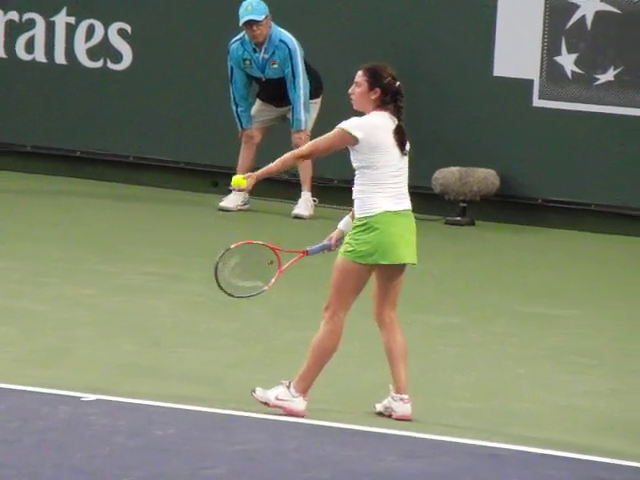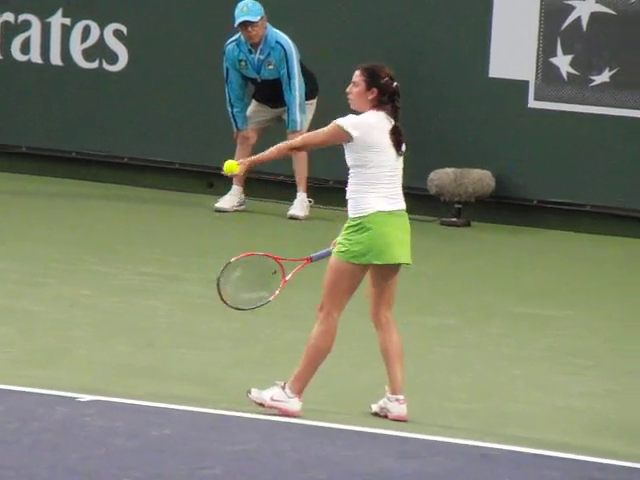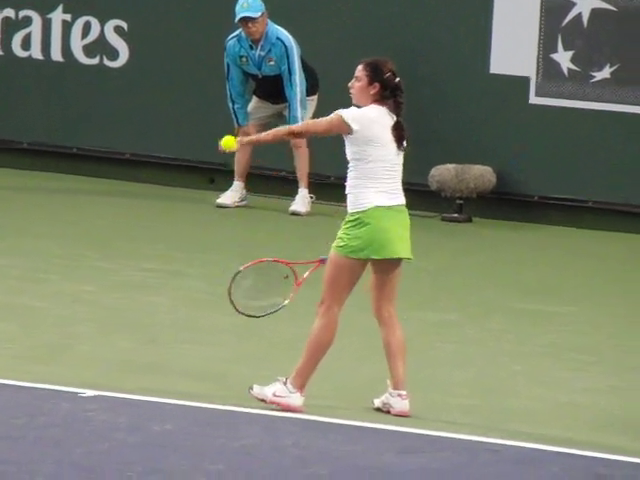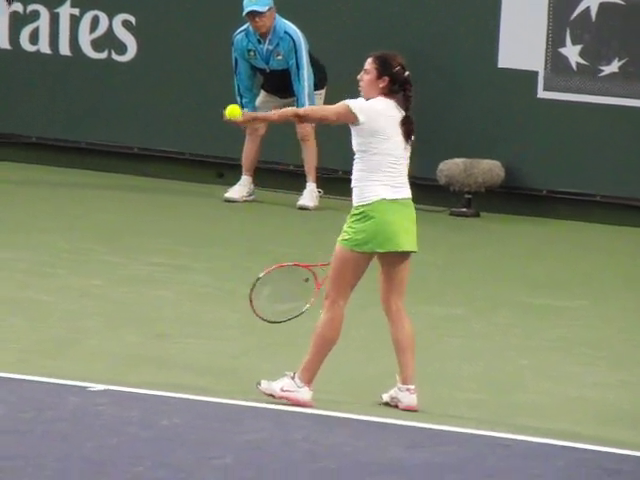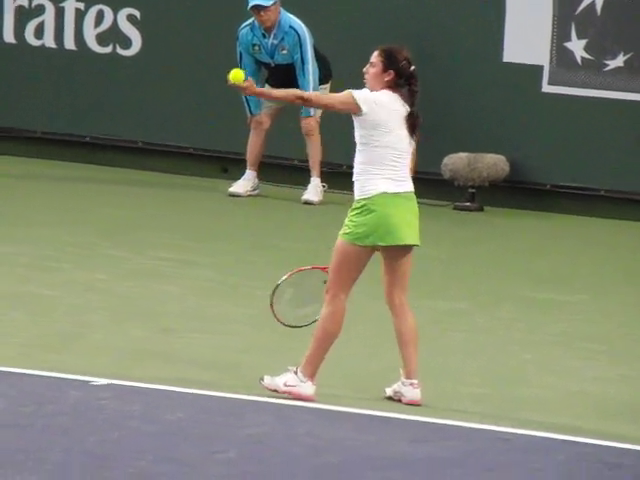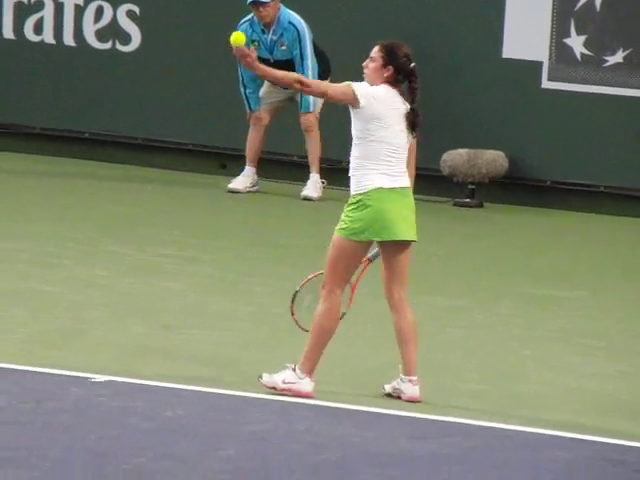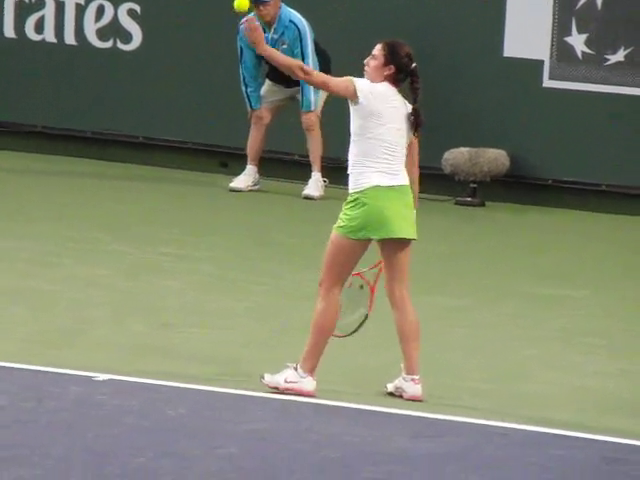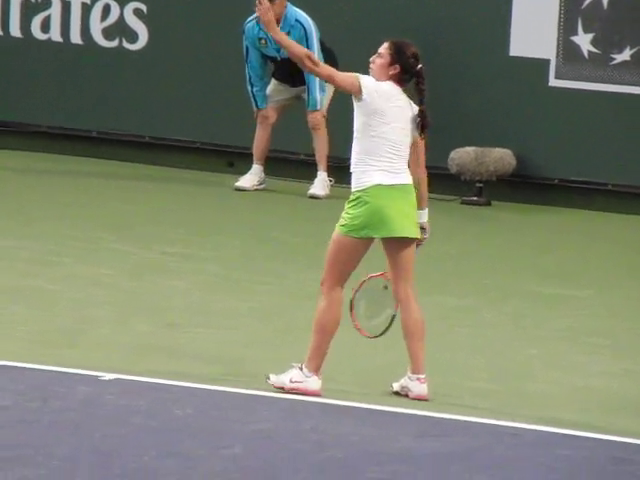
dt=0.1s
person 1, frame 1
left shoulder: (361, 125)
right shoulder: (394, 128)
left elbow: (303, 153)
left wrist: (257, 174)
right wrist: (345, 225)
left hip: (375, 226)
right hip: (401, 224)
left knee: (334, 312)
right knee: (386, 315)
left ankle: (296, 393)
right ankle: (400, 398)
person 1, frame 2
left shoulder: (356, 124)
right shoulder: (391, 129)
left elbow: (296, 145)
left wrist: (249, 162)
right wrist: (348, 230)
left hip: (369, 226)
right hip: (396, 224)
left knee: (328, 312)
right knee: (383, 315)
left ankle: (292, 393)
right ankle: (396, 399)
person 1, frame 3
left shoulder: (357, 117)
right shoulder: (393, 123)
left elbow: (297, 131)
left wrist: (249, 140)
left hip: (368, 220)
right hip: (396, 219)
left knee: (328, 307)
right knee: (385, 311)
left ankle: (293, 389)
right ankle: (398, 395)
person 1, frame 4
left shoulder: (365, 109)
right shoulder: (403, 119)
left elbow: (302, 115)
left wrist: (252, 117)
left hip: (373, 213)
right hip: (403, 212)
left knee: (334, 301)
right knee: (395, 305)
left ankle: (301, 383)
right ankle: (407, 389)
person 1, frame 5
left shoulder: (368, 100)
right shoulder: (407, 113)
left elbow: (308, 99)
left wrist: (256, 90)
left hip: (374, 206)
right hip: (404, 206)
left knee: (335, 294)
right knee: (398, 299)
left ankle: (304, 378)
right ankle: (410, 384)
person 1, frame 6
left shoulder: (366, 94)
right shoulder: (407, 110)
left elbow: (307, 85)
right elbow: (409, 169)
left wrist: (256, 66)
left hip: (371, 201)
right hip: (402, 201)
left knee: (331, 290)
right knee: (397, 295)
left ankle: (302, 375)
right ankle: (409, 380)
person 1, frame 7
left shoulder: (366, 92)
right shoulder: (408, 110)
left elbow: (307, 74)
right elbow: (412, 169)
left wrist: (261, 45)
right wrist: (411, 215)
left hip: (369, 200)
right hip: (400, 200)
left knee: (329, 288)
right knee: (399, 294)
left ankle: (304, 374)
right ankle: (411, 379)
person 1, frame 8
left shoulder: (370, 89)
right shoulder: (414, 110)
left elbow: (314, 64)
right elbow: (418, 169)
right wrist: (422, 215)
left hip: (371, 198)
right hip: (403, 198)
left knee: (331, 286)
right knee: (404, 292)
left ankle: (309, 374)
right ankle: (417, 379)
person 2, frame 1
left shoulder: (287, 44)
right shoulder: (237, 48)
left elbow: (298, 87)
right elbow: (239, 88)
left wrist: (299, 127)
right wrist: (245, 124)
left hip: (303, 95)
right hip: (268, 97)
left knee: (300, 141)
right knee: (249, 138)
left ankle: (306, 198)
right ankle: (240, 194)
person 2, frame 2
left shoulder: (282, 45)
right shoulder: (232, 49)
left elbow: (293, 88)
right elbow: (234, 89)
left wrist: (295, 127)
right wrist: (240, 124)
left hip: (298, 96)
right hip: (263, 98)
right knee: (244, 138)
left ankle: (301, 199)
right ankle: (236, 194)
person 2, frame 3
left shoulder: (283, 42)
right shoulder: (233, 45)
left elbow: (295, 84)
right elbow: (235, 85)
left wrist: (297, 123)
right wrist: (240, 120)
left hip: (300, 91)
right hip: (264, 95)
left knee: (297, 138)
right knee: (245, 133)
left ankle: (303, 194)
right ankle: (238, 189)
person 2, frame 4
left shoulder: (291, 36)
right shoulder: (241, 39)
left elbow: (302, 78)
right elbow: (244, 80)
left wrist: (304, 118)
right wrist: (249, 114)
left hip: (307, 86)
right hip: (272, 88)
left knee: (305, 132)
right knee: (252, 128)
left ankle: (311, 189)
right ankle: (246, 184)
person 2, frame 5
left shoulder: (296, 31)
right shoulder: (245, 33)
left elbow: (307, 73)
right elbow: (248, 75)
left wrist: (308, 113)
right wrist: (254, 109)
left hip: (312, 81)
right hip: (276, 83)
left knee: (309, 127)
right knee: (258, 123)
left ankle: (315, 184)
right ankle: (250, 179)
person 2, frame 6
left shoulder: (295, 26)
right shoulder: (245, 29)
left elbow: (306, 69)
right elbow: (247, 70)
left wrist: (307, 109)
right wrist: (253, 105)
left hip: (311, 77)
left knee: (308, 123)
right knee: (257, 119)
left ankle: (315, 180)
right ankle: (249, 175)
person 2, frame 7
left shoulder: (296, 25)
left elbow: (308, 68)
right elbow: (248, 69)
left wrist: (309, 108)
right wrist: (254, 105)
right hip: (277, 78)
left knee: (310, 122)
right knee: (258, 118)
left ankle: (316, 179)
right ankle: (251, 174)
person 2, frame 8
left shoulder: (302, 24)
right shoulder: (251, 27)
right elbow: (254, 68)
left wrist: (315, 107)
right wrist: (260, 104)
left hip: (318, 76)
right hip: (283, 77)
left knee: (316, 121)
right knee: (264, 117)
left ankle: (322, 178)
right ankle: (257, 173)
